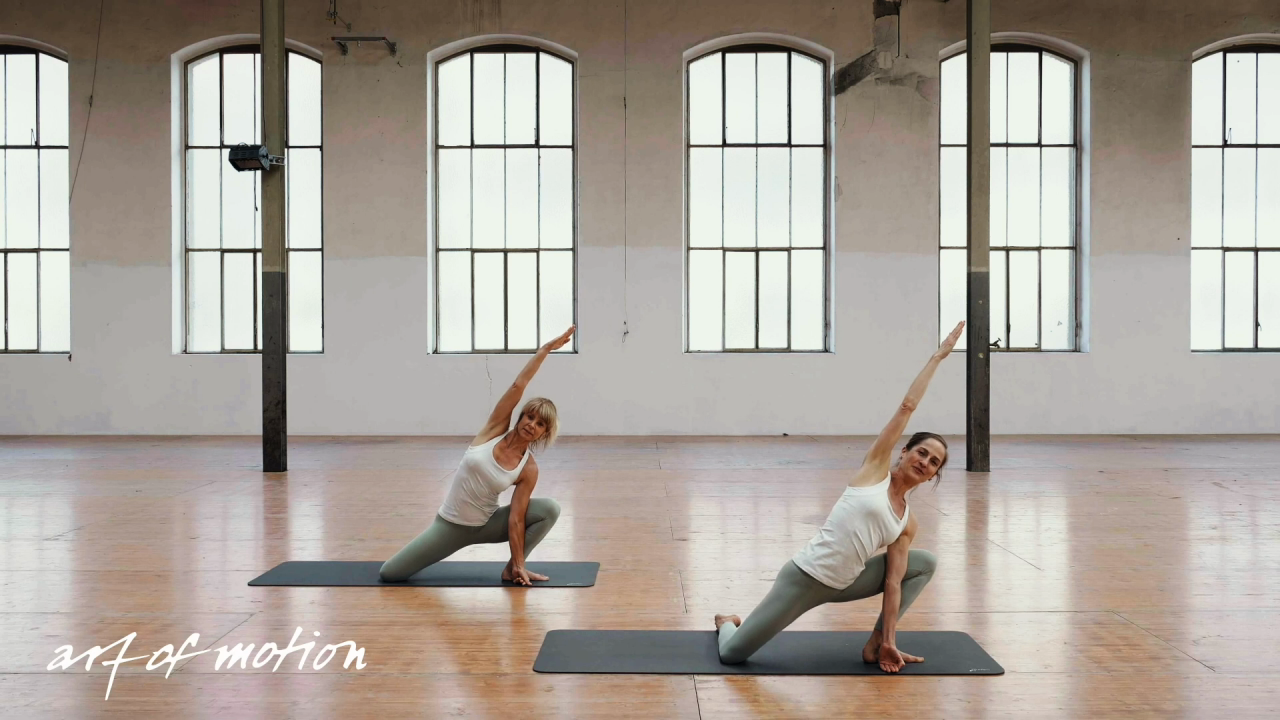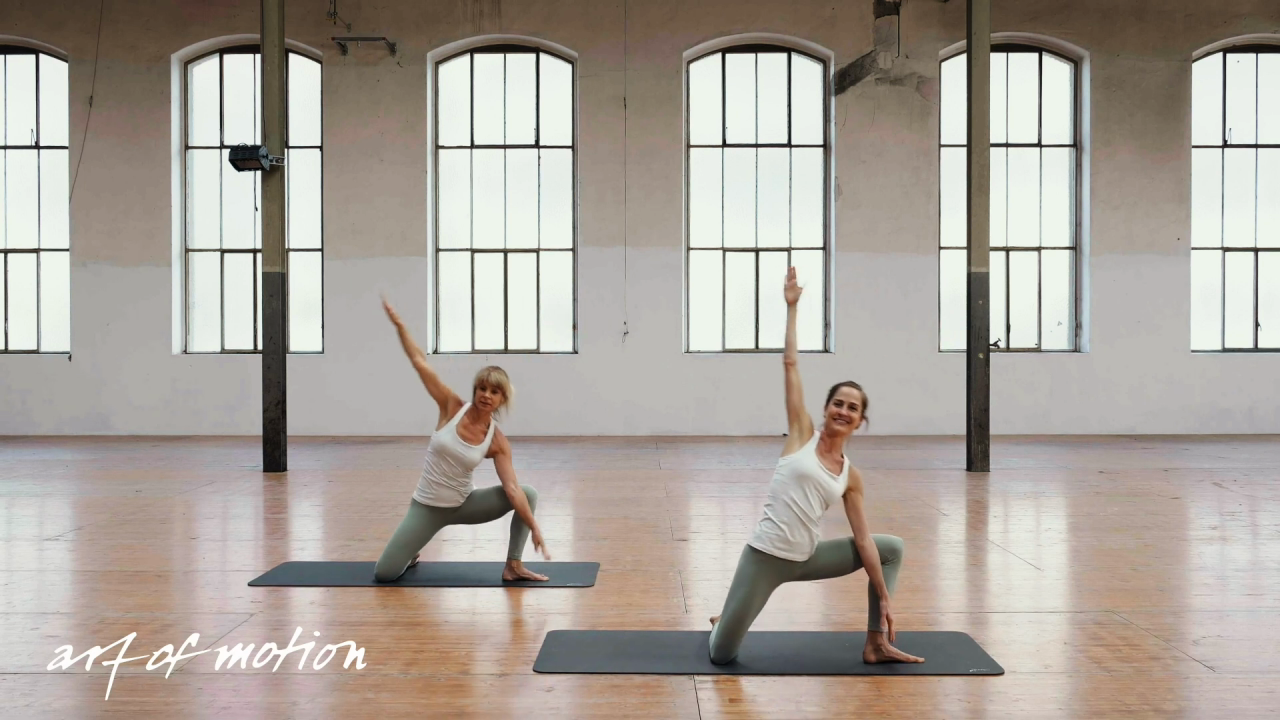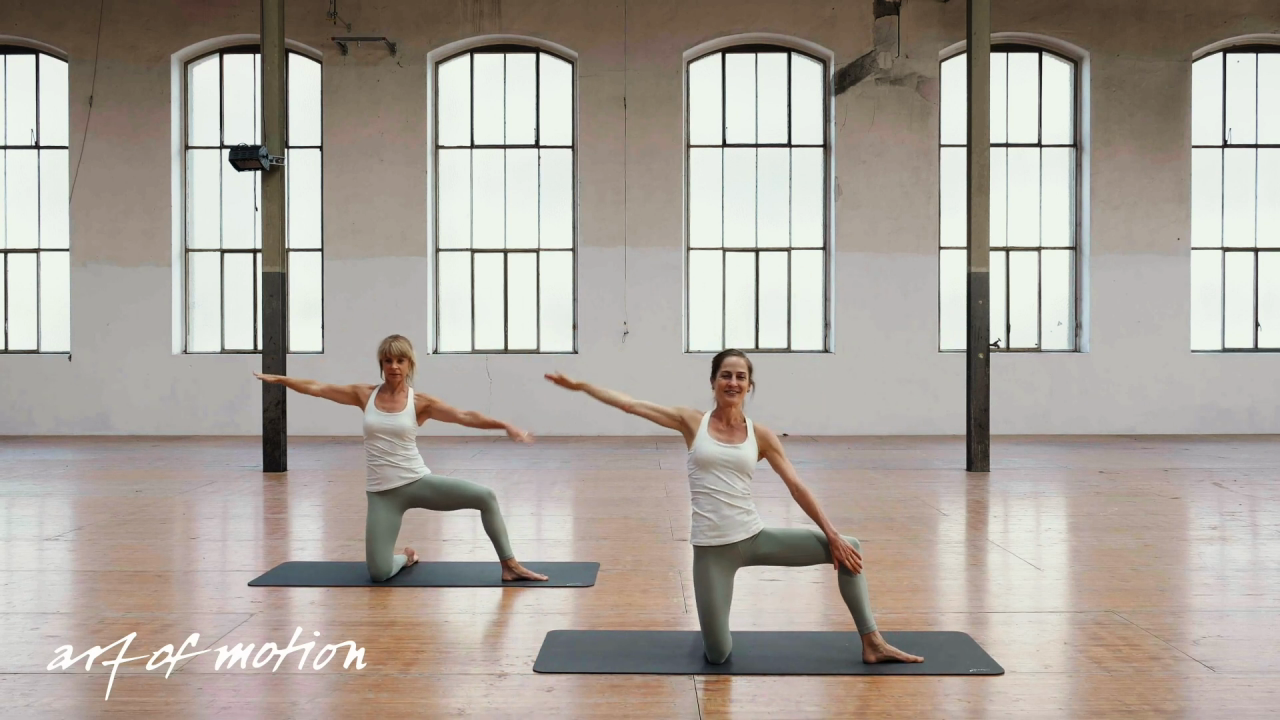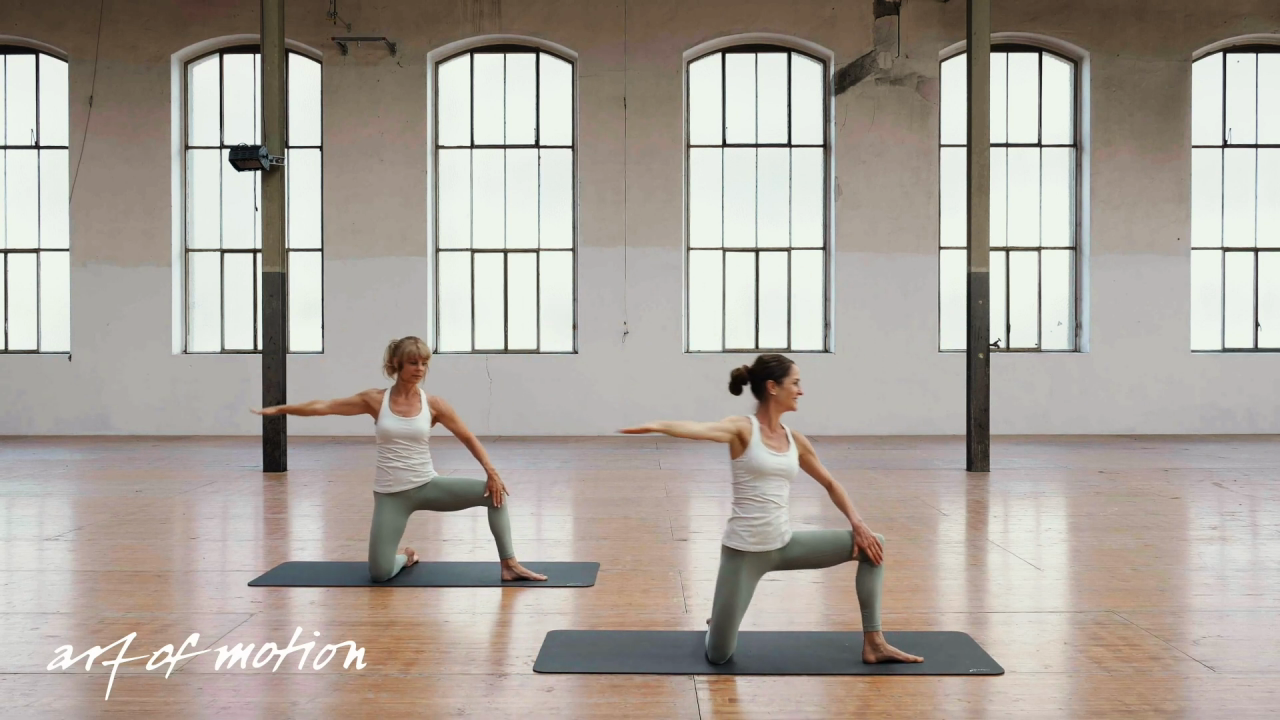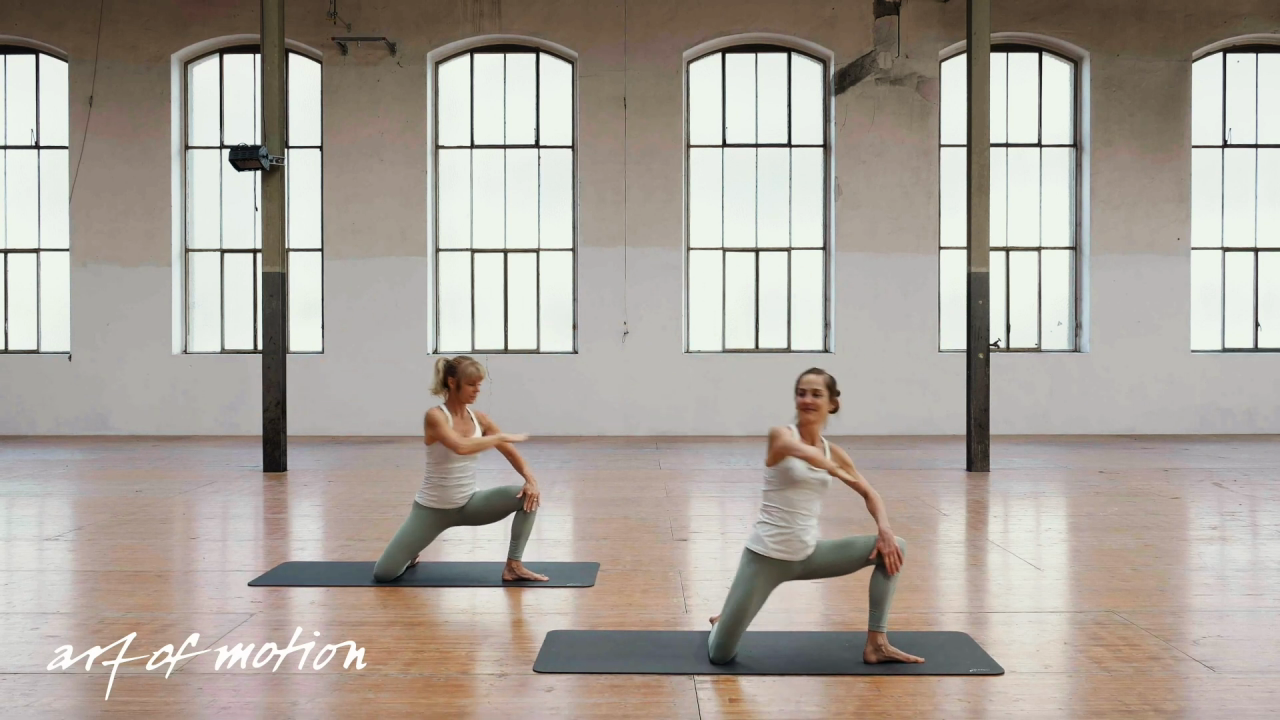
dt=1s
person 1, frame 1
left shoulder: (908, 524)
right shoulder: (876, 469)
left elbow: (893, 582)
right elbow: (907, 406)
left wrist: (890, 639)
right wrist: (937, 356)
left hip: (841, 586)
right hip: (804, 577)
left knee: (924, 563)
right knee: (732, 655)
left ankle: (876, 645)
right ankle: (727, 623)
person 1, frame 2
left shoulder: (850, 477)
right shoulder: (803, 436)
left elbow: (861, 538)
right elbow: (791, 365)
left wrist: (883, 597)
right wrist: (792, 308)
left hip: (805, 558)
right hip: (763, 557)
left knee: (891, 548)
right knee: (722, 656)
left ankle: (876, 643)
right ankle: (722, 624)
person 1, frame 3
left shoulder: (760, 435)
right shoulder: (693, 422)
left elbow: (796, 486)
right elbow: (630, 404)
left wrist: (833, 536)
right wrist: (580, 386)
left hip: (755, 538)
right hip: (711, 548)
left knee: (847, 549)
right knee: (718, 655)
left ankle: (873, 644)
right ankle: (715, 628)
person 1, frame 4
left shoulder: (795, 440)
right shoulder: (740, 427)
left elbow: (830, 484)
right elbow: (696, 428)
left wrist: (858, 524)
right wrist: (660, 425)
left hip: (785, 544)
right hip: (745, 551)
left knee: (871, 545)
right knee: (719, 656)
left ankle: (875, 644)
right ankle: (719, 623)
person 1, frame 5
left shoulder: (833, 452)
right shoulder: (781, 433)
left elbow: (869, 494)
right elbow: (800, 451)
left wrist: (885, 532)
right wrist: (832, 468)
left hip: (807, 555)
right hip: (765, 557)
left knee: (892, 549)
right knee: (721, 655)
left ankle: (876, 644)
right ankle: (722, 623)
person 2, frame 1
left shoulder: (529, 470)
right shoulder: (495, 431)
left elbow: (516, 519)
right elbow: (517, 386)
left wrist: (519, 563)
right wrist: (545, 349)
left hip: (487, 525)
right hip: (451, 524)
left knee: (550, 509)
right knee: (389, 574)
left ankle: (511, 569)
right ankle: (423, 553)
person 2, frame 2
left shoulder: (497, 441)
right shoulder: (452, 408)
left elbow: (515, 489)
right elbow: (420, 363)
left wrist: (534, 529)
right wrist: (398, 324)
left hip: (464, 504)
right hip: (426, 508)
left knee: (527, 494)
right knee: (384, 574)
left ankle: (513, 566)
right ankle: (409, 556)
person 2, frame 3
left shoulder: (420, 402)
right shoulder: (365, 394)
left elbow: (464, 417)
right elbow: (316, 388)
left wrist: (505, 425)
right wrist: (278, 379)
left hip: (418, 483)
right hip: (382, 493)
left knee: (485, 498)
right knee: (379, 573)
left ankle: (509, 565)
right ankle: (406, 557)
person 2, frame 4
left shoulder: (435, 404)
right shoulder: (375, 399)
left elbow: (468, 438)
right elbow: (322, 406)
left wrist: (492, 473)
right wrist: (277, 410)
left hip: (428, 486)
right hip: (392, 495)
left knee: (495, 493)
right knee: (380, 574)
left ankle: (509, 565)
right ankle: (406, 557)
person 2, frame 5
left shoulder: (479, 419)
right shoulder: (434, 416)
left elbow: (511, 453)
right elbow: (461, 448)
left wrist: (530, 479)
right wrist: (500, 437)
left hip: (467, 504)
right hip: (431, 509)
left knee: (525, 498)
right knee: (384, 574)
left ankle: (513, 566)
right ankle: (409, 557)
